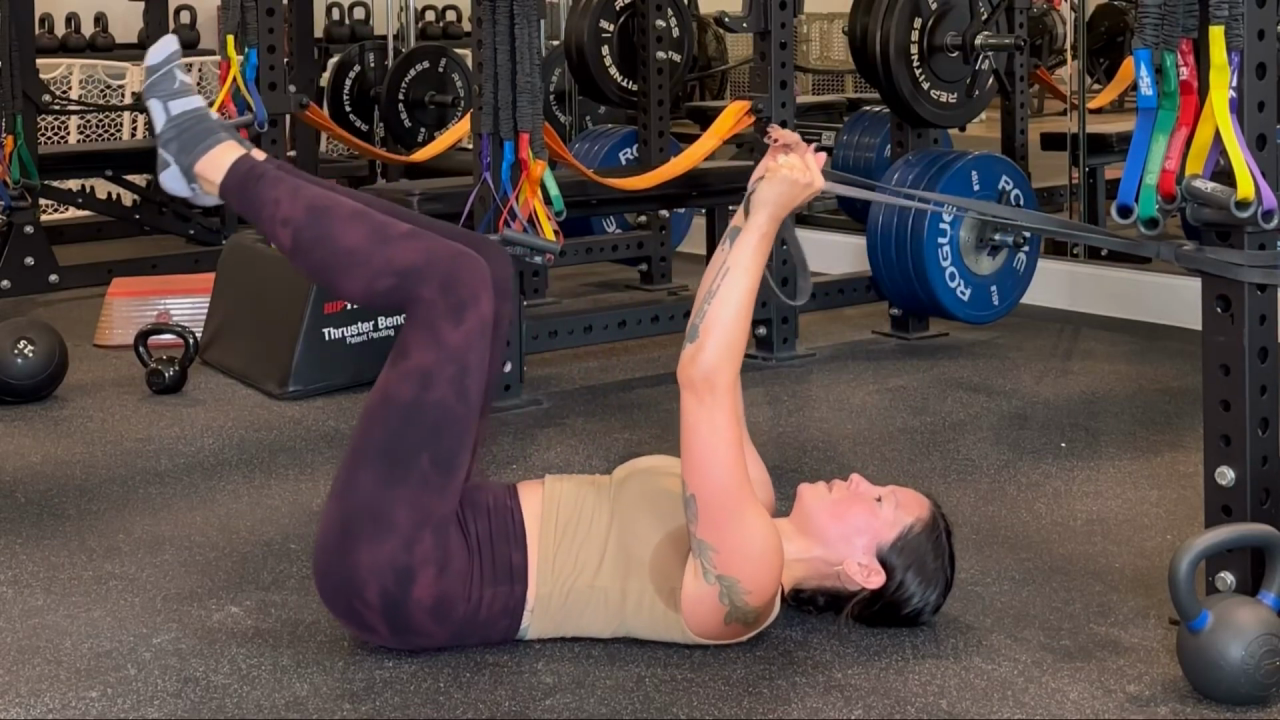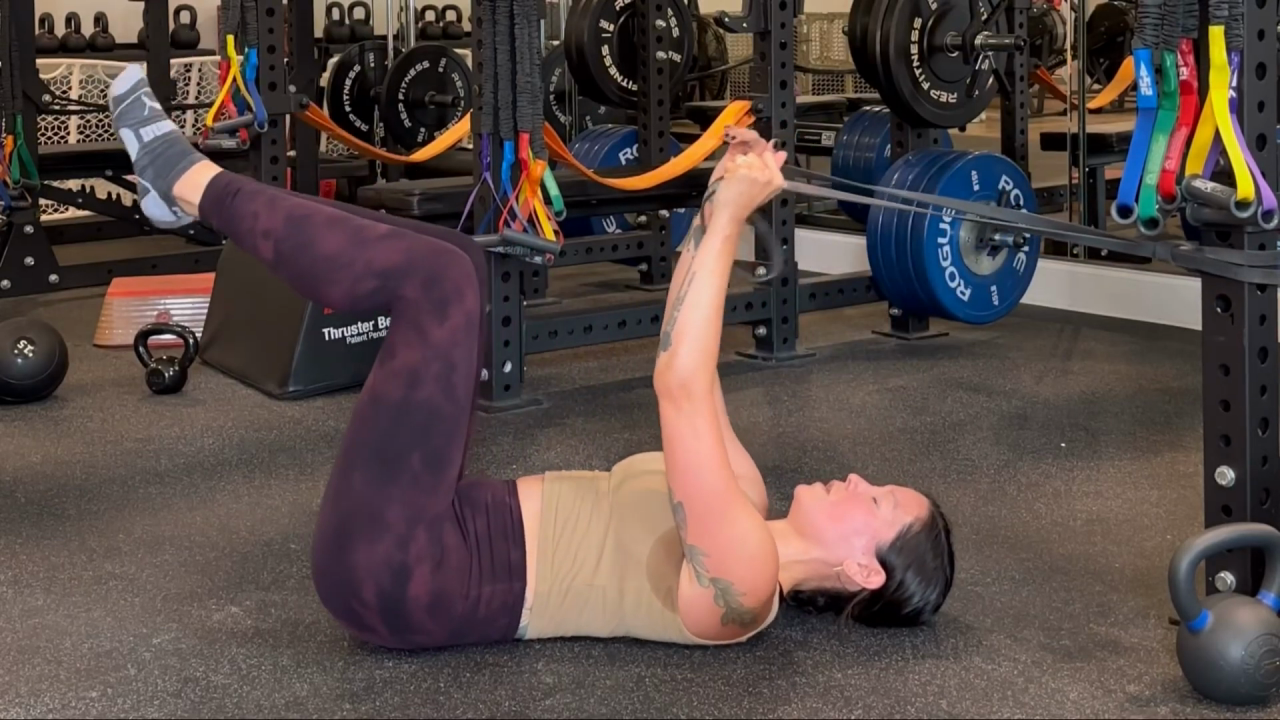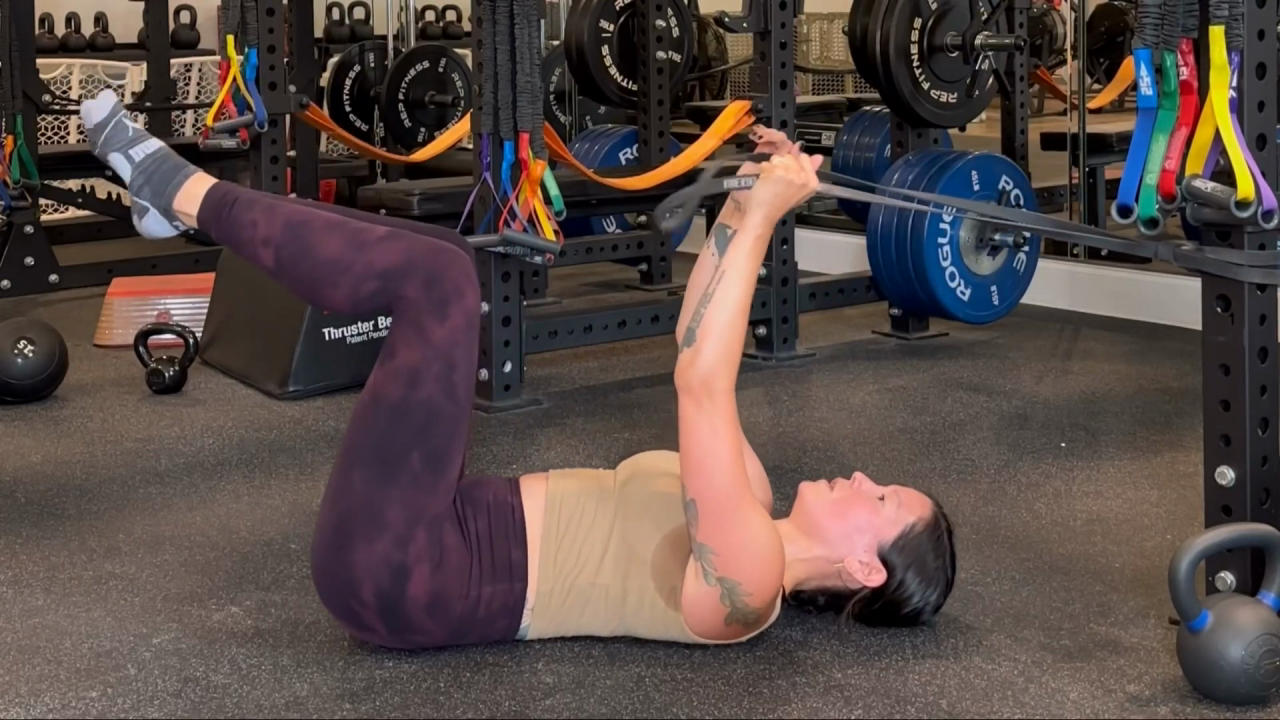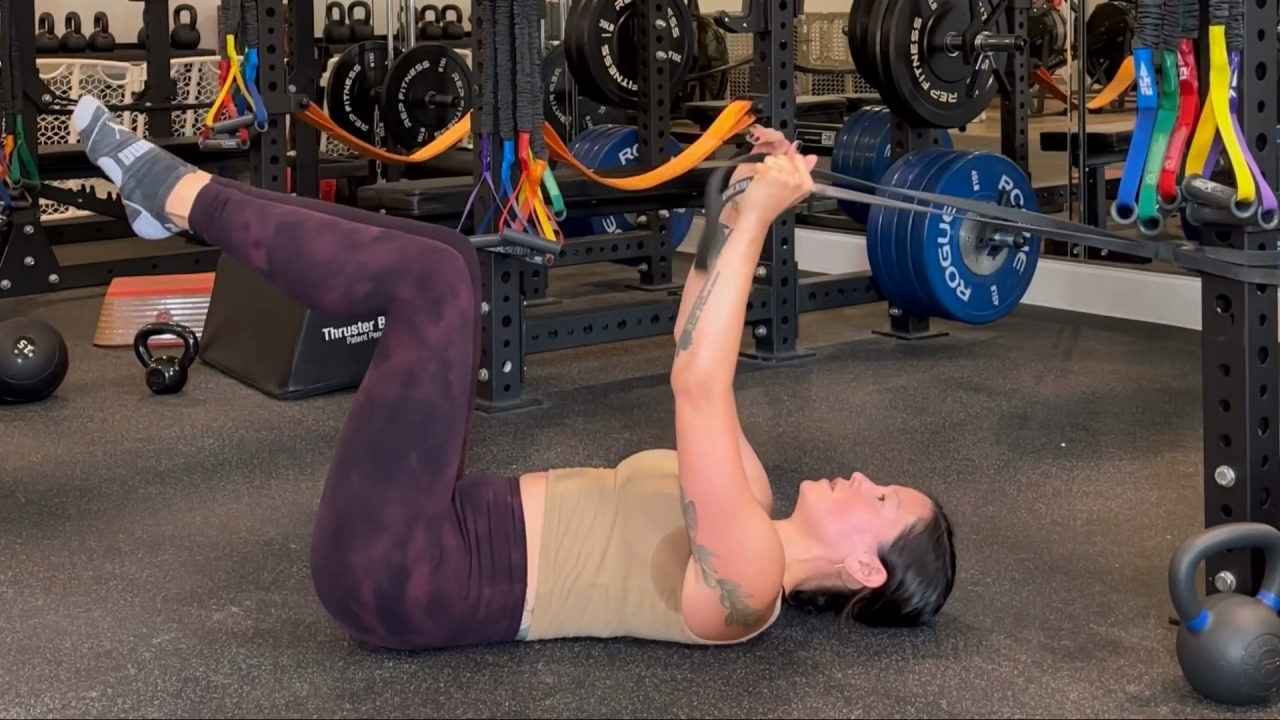
dt=0.2s
person 1, frame 1
left shoulder: (741, 583)
right shoulder: (747, 518)
left elbow: (703, 383)
right elbow: (712, 362)
left wrist: (765, 219)
right wrist: (758, 204)
left hip: (398, 577)
right hip: (461, 533)
left knee: (448, 281)
right knee: (478, 268)
left ankle: (218, 162)
right ankle: (236, 164)
person 1, frame 2
left shoulder: (739, 583)
right shoulder: (747, 520)
left elbow: (680, 387)
right elbow: (692, 370)
left wrist: (727, 217)
right wrist: (724, 204)
left hip: (397, 575)
right hip: (433, 542)
left knee: (435, 279)
right knee: (452, 265)
left ankle: (194, 182)
right ankle: (199, 185)
person 1, frame 3
left shoulder: (743, 583)
right shoulder: (747, 517)
left elbow: (702, 388)
right elbow: (703, 358)
left wrist: (760, 220)
right wrist: (745, 205)
left hip: (396, 576)
right hip: (446, 533)
left knee: (433, 276)
right knee: (441, 264)
left ankle: (189, 195)
right ankle: (191, 196)
person 1, frame 4
left shoulder: (745, 584)
right shoulder: (748, 513)
left elbow: (698, 390)
right elbow: (700, 357)
left wrist: (756, 219)
right wrist: (741, 207)
left hip: (395, 576)
right hip: (442, 531)
left knee: (428, 278)
right knee: (440, 259)
left ankle: (184, 197)
right ankle: (185, 188)
